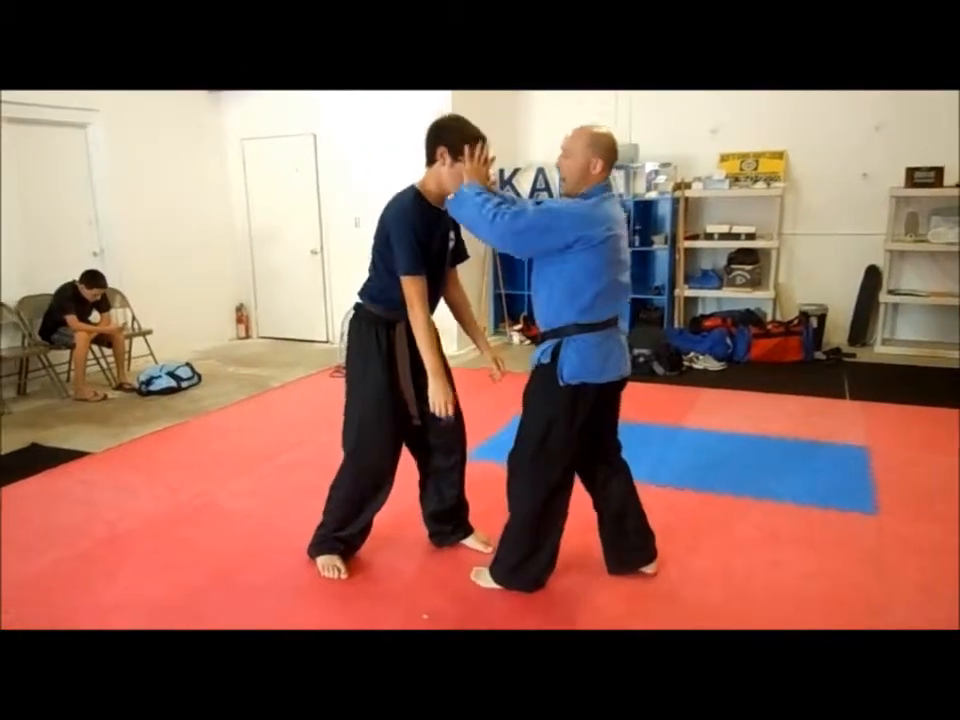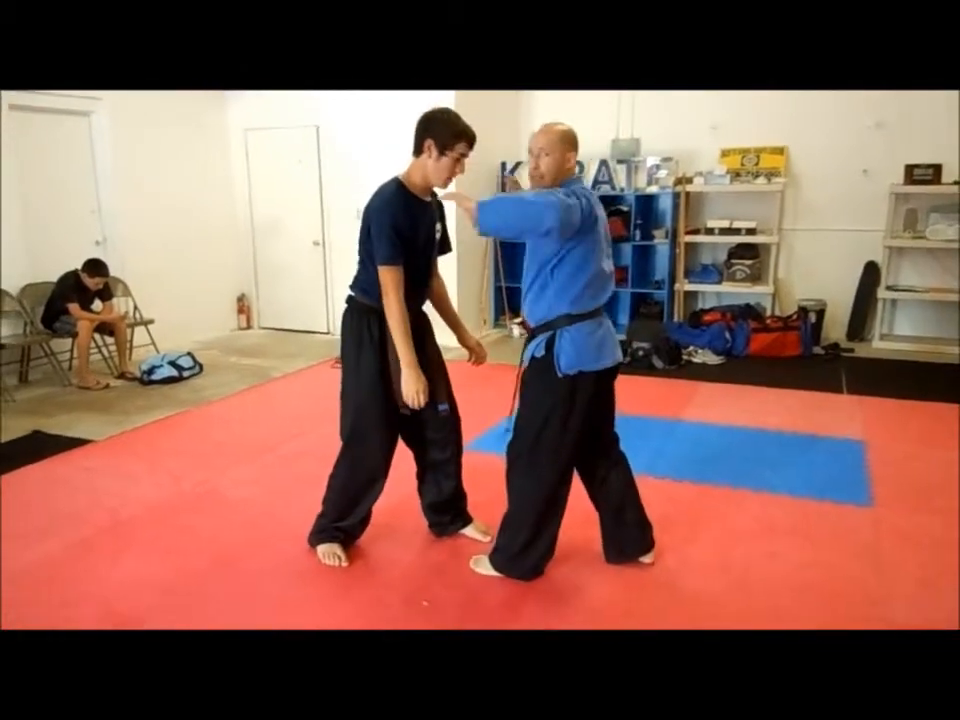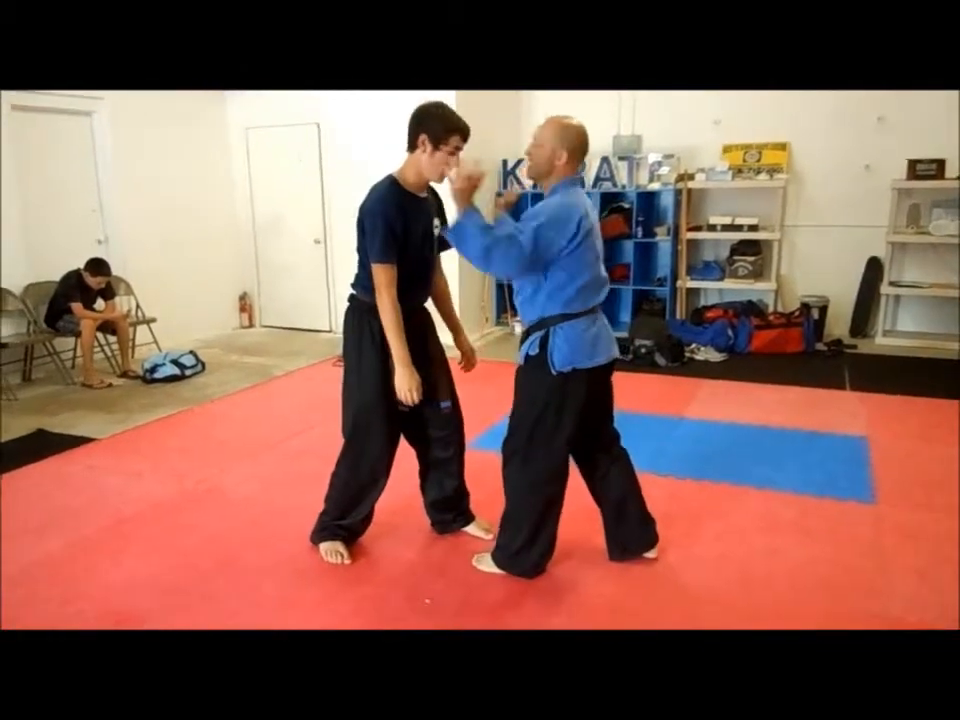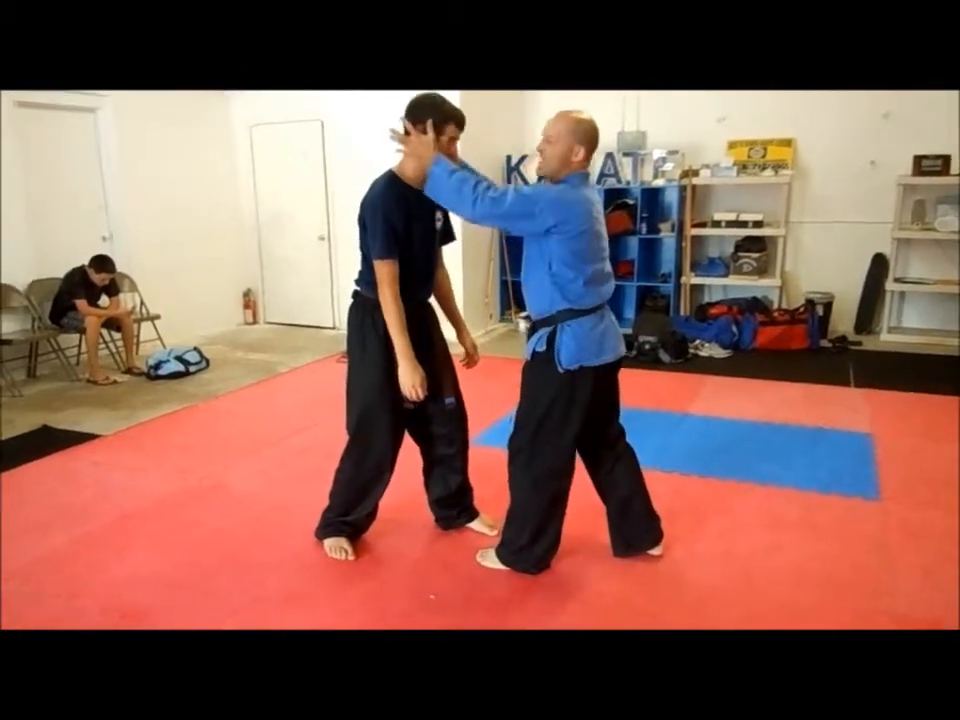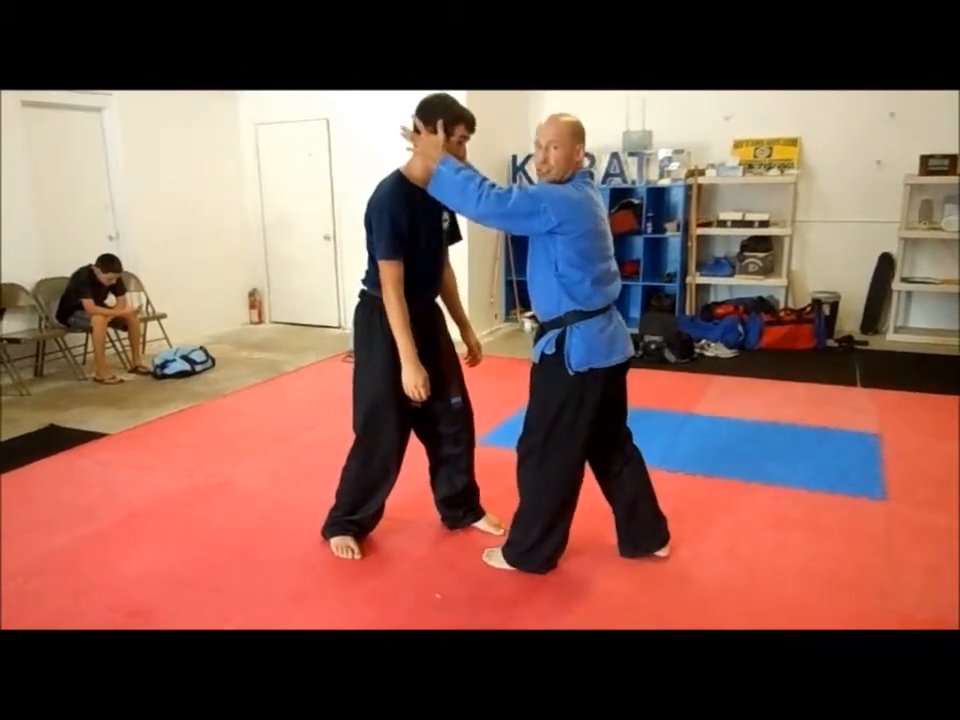
dt=0.4s
person 1, frame 1
left shoulder: (445, 214)
right shoulder: (405, 212)
left elbow: (450, 286)
right elbow: (416, 301)
left wrist: (482, 344)
right wrist: (436, 377)
left hip: (415, 332)
right hip: (379, 336)
left knee: (445, 435)
right knee: (373, 447)
left ankle: (449, 526)
right ankle: (331, 542)
person 1, frame 2
left shoulder: (432, 205)
right shoulder: (389, 205)
right elbow: (391, 293)
left wrist: (463, 334)
right wrist: (409, 368)
left hip: (413, 322)
right hip: (372, 327)
left knee: (441, 425)
right knee: (369, 438)
left ankle: (449, 515)
right ankle: (331, 530)
person 1, frame 3
left shoulder: (431, 201)
right shoulder: (383, 202)
right elbow: (385, 291)
left wrist: (459, 334)
right wrist: (402, 365)
left hip: (416, 319)
right hip: (373, 327)
left knee: (443, 423)
right knee: (371, 436)
left ankle: (451, 513)
right ankle: (333, 529)
person 1, frame 4
left shoulder: (433, 194)
right shoulder: (384, 198)
right elbow: (387, 287)
left wrist: (461, 329)
right wrist: (405, 360)
left hip: (419, 316)
right hip: (377, 323)
left knee: (446, 419)
right knee: (375, 433)
left ankle: (455, 509)
right ankle: (338, 525)
person 1, frame 5
left shoulder: (441, 194)
right shoulder: (390, 198)
right elbow: (391, 288)
left wrist: (465, 329)
right wrist: (408, 361)
left hip: (427, 316)
right hip: (384, 322)
left knee: (453, 419)
right knee: (383, 432)
left ankle: (461, 508)
right ankle: (344, 523)
person 2, frame 1
left shoulder: (580, 216)
right shoulder: (601, 210)
left elbow: (506, 229)
right elbow: (529, 221)
left wrist: (471, 187)
right wrist: (485, 190)
left hip: (572, 358)
right hip: (601, 353)
left knee: (537, 468)
right knee: (600, 459)
left ankle: (517, 569)
right ankle: (634, 552)
person 2, frame 2
left shoulder: (571, 199)
right shoulder: (573, 201)
left elbow: (546, 218)
left wrist: (479, 207)
right wrist: (510, 208)
left hip: (564, 350)
right hip: (591, 344)
left knee: (536, 458)
right knee: (598, 449)
left ankle: (516, 558)
right ankle: (632, 541)
person 2, frame 3
left shoulder: (559, 210)
right shoulder: (568, 203)
left elbow: (507, 260)
right elbow: (525, 249)
left wrist: (465, 210)
right wrist: (502, 218)
left hip: (559, 348)
right hip: (589, 340)
left knee: (531, 455)
right knee: (598, 445)
left ankle: (518, 555)
right ankle: (635, 537)
person 2, frame 4
left shoulder: (558, 201)
right shoulder: (574, 196)
left elbow: (485, 204)
right elbow: (502, 200)
left wrist: (431, 162)
right wrist: (443, 162)
left hip: (565, 344)
right hip: (594, 338)
left knee: (537, 453)
right knee: (604, 442)
left ankle: (522, 551)
right ankle: (640, 533)
person 2, frame 5
left shoulder: (560, 202)
right shoulder: (577, 195)
left elbow: (488, 204)
right elbow: (507, 203)
left wrist: (439, 161)
right wrist: (449, 163)
left hip: (573, 346)
right hip: (600, 340)
left knee: (546, 454)
right knee: (609, 444)
left ankle: (528, 552)
right ankle: (646, 535)
